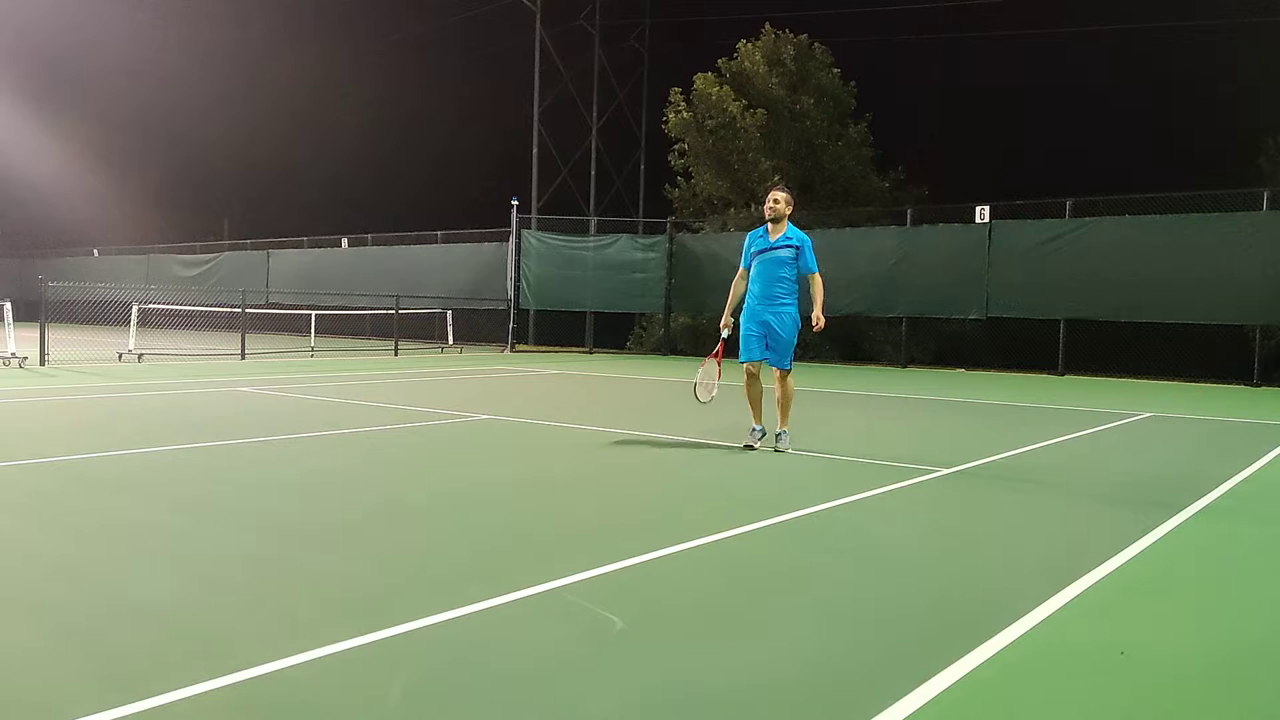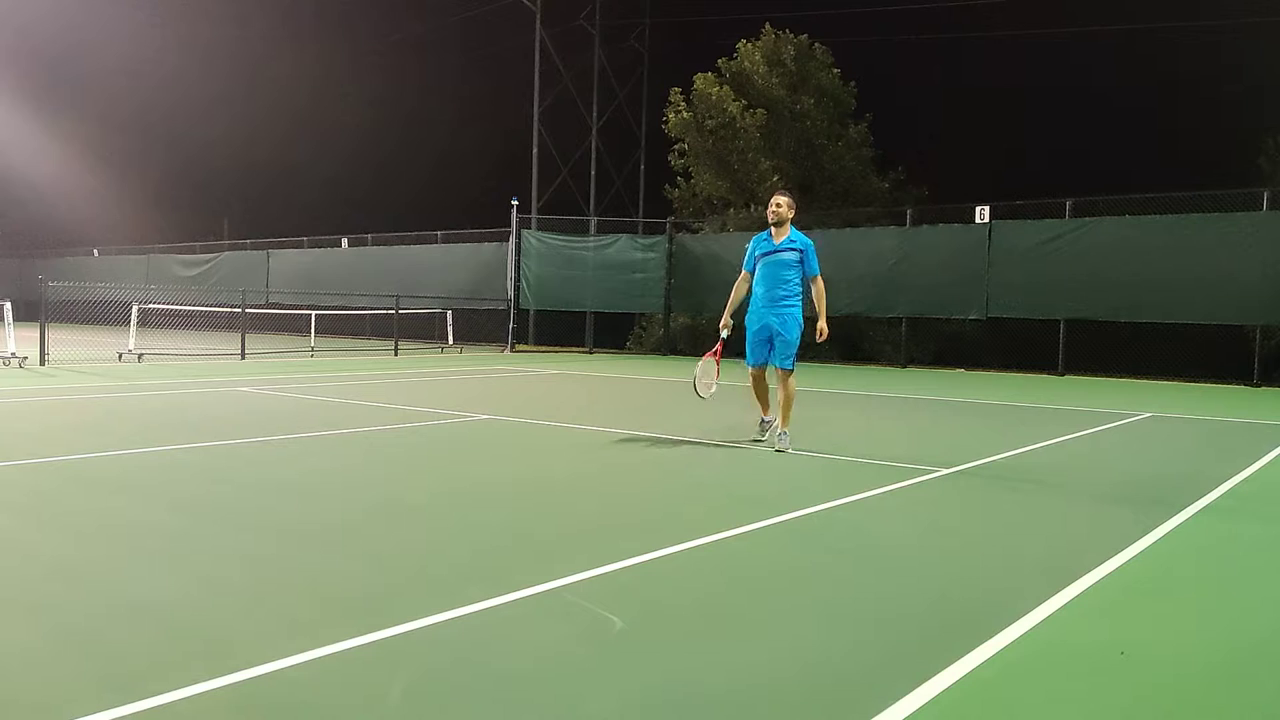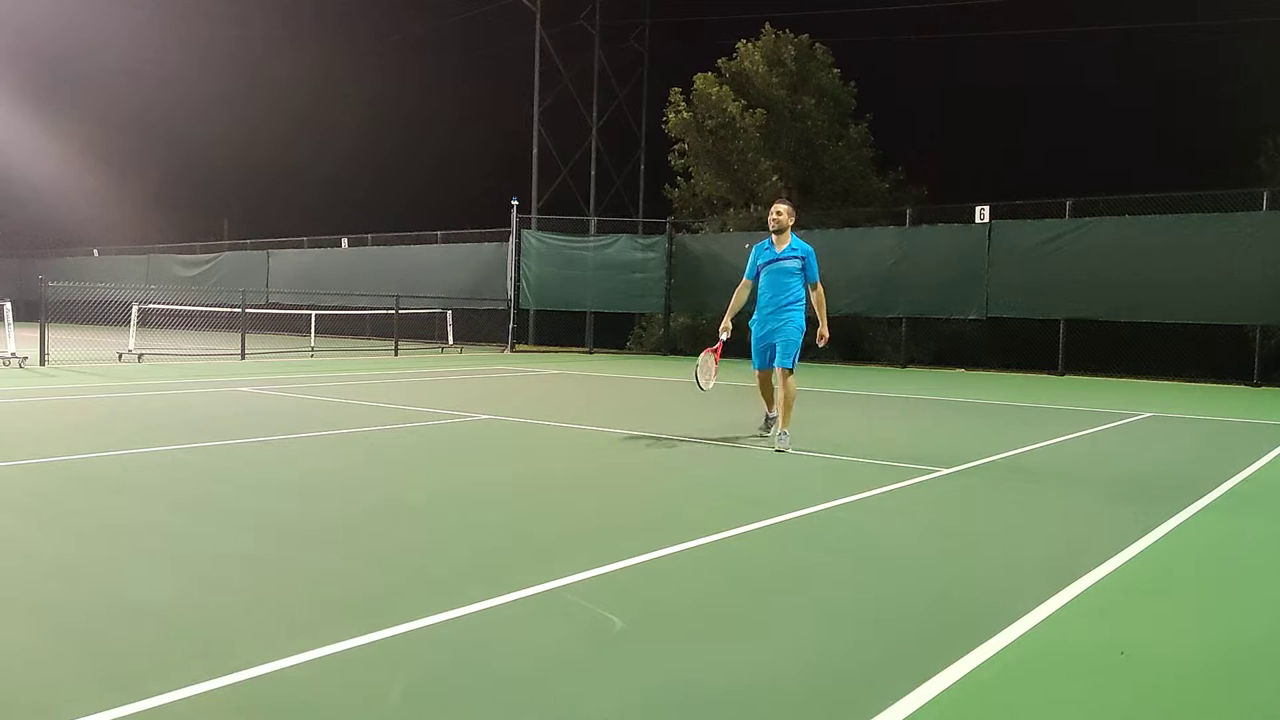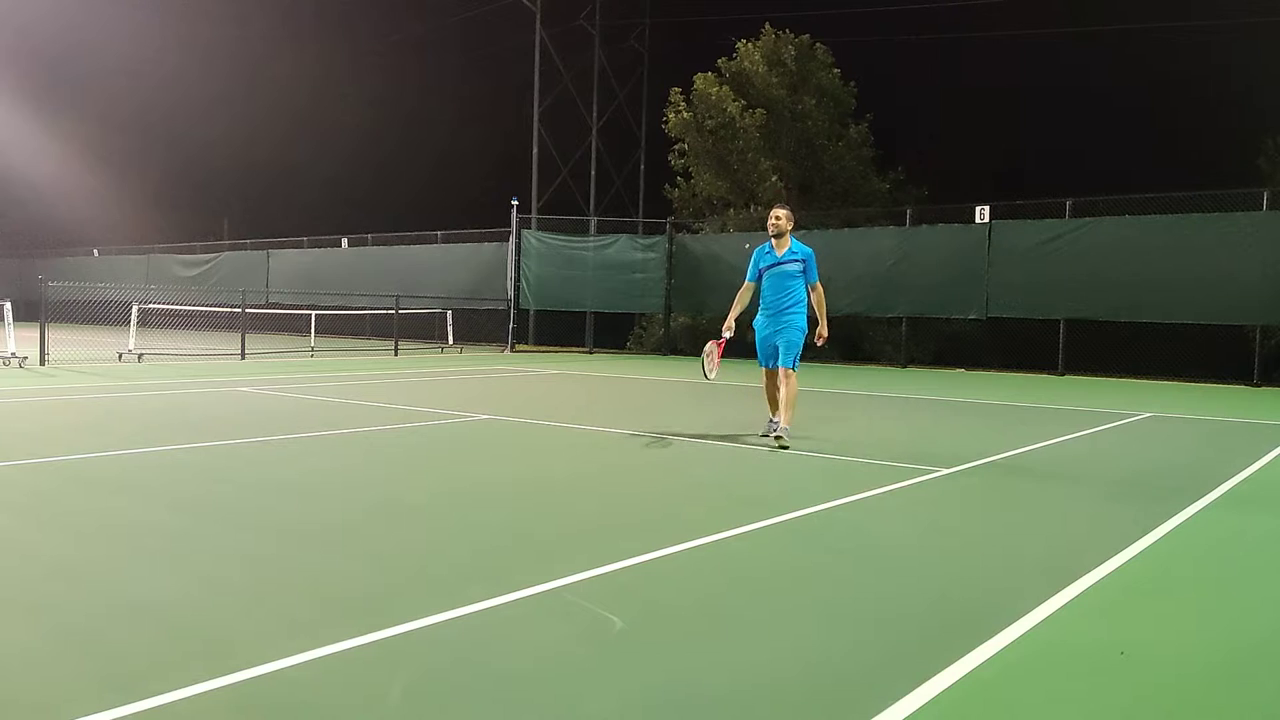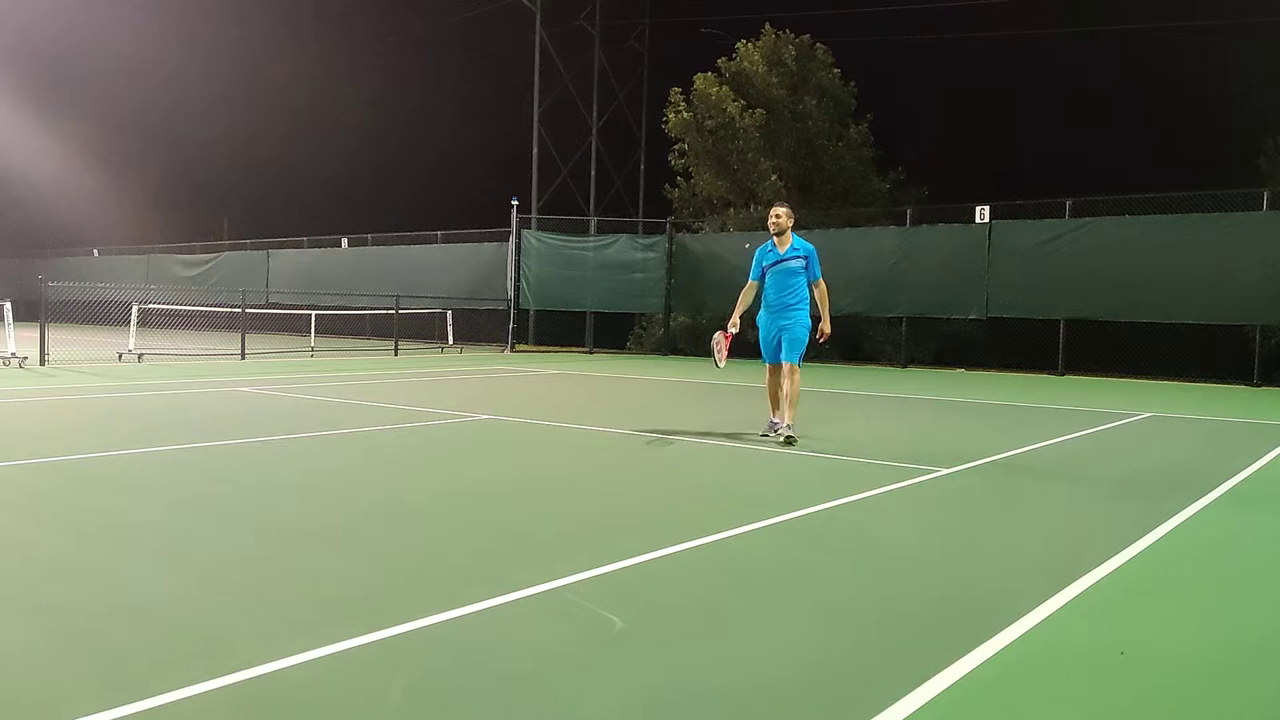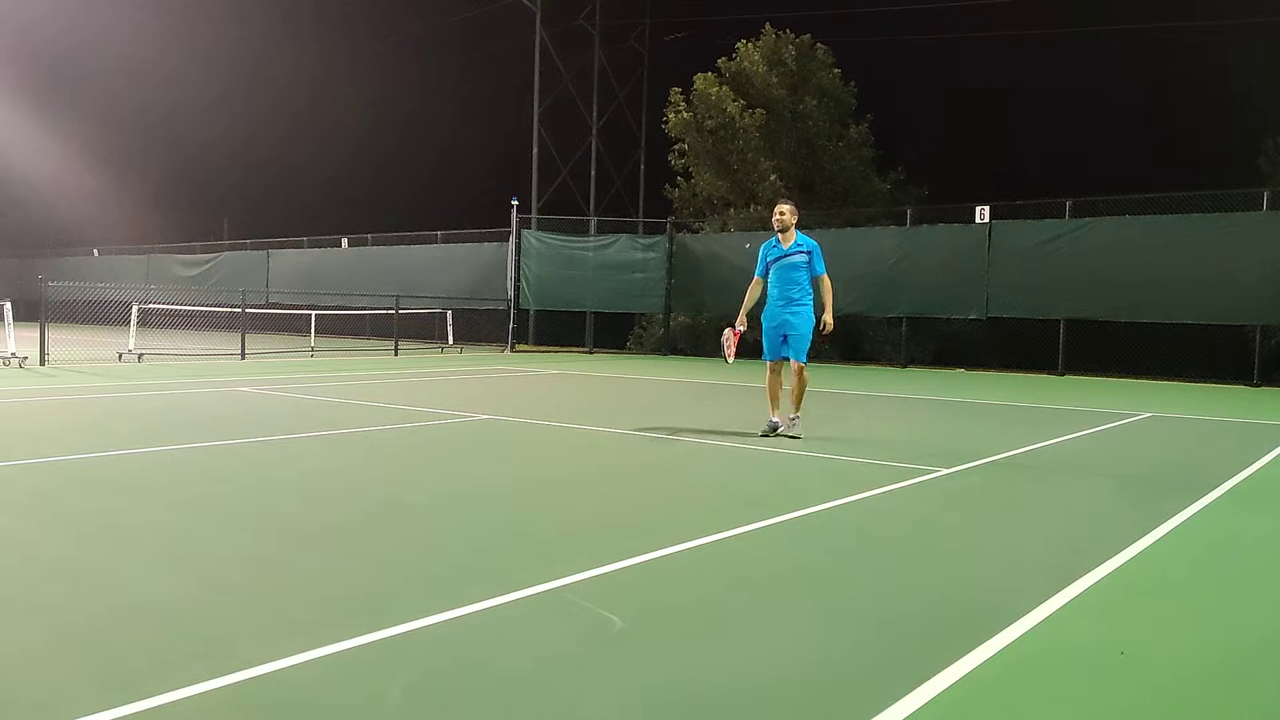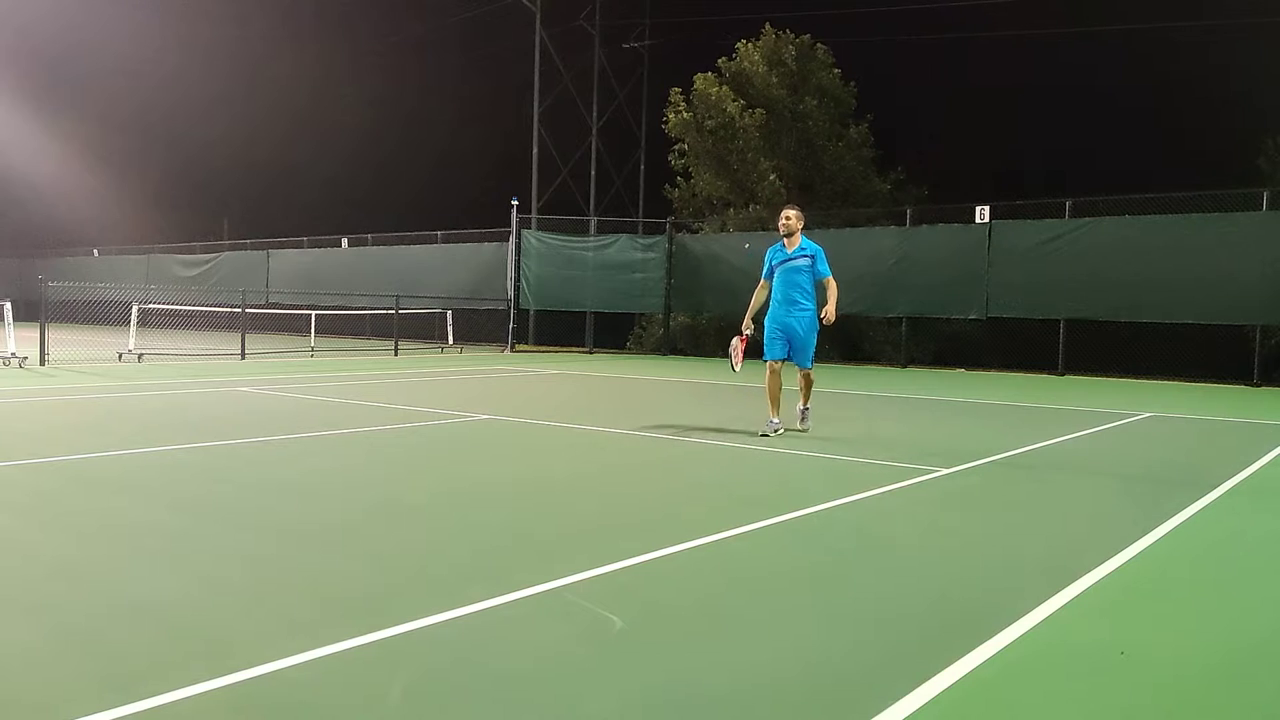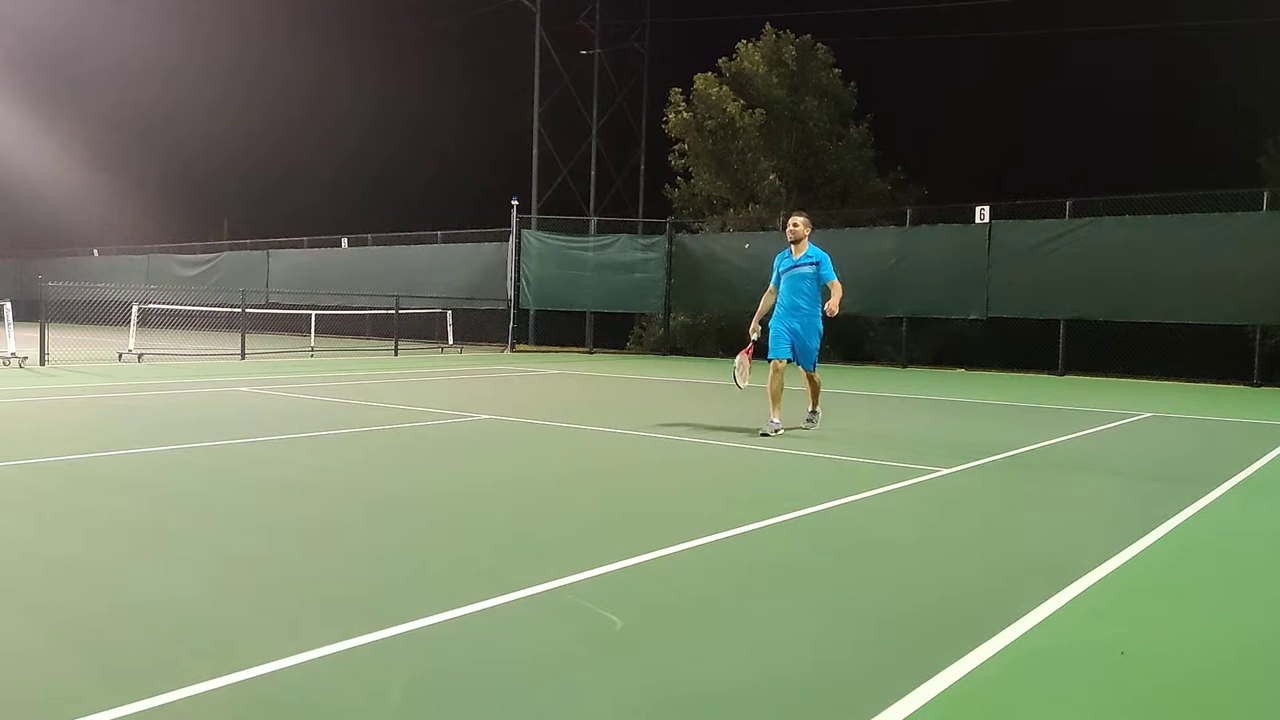
dt=0.1s
person 1, frame 1
left shoulder: (800, 240)
right shoulder: (752, 238)
left elbow: (814, 279)
right elbow: (741, 277)
left wrist: (817, 310)
right wrist: (727, 312)
left hip: (784, 316)
right hip: (753, 315)
left knee: (782, 372)
right knee: (751, 369)
left ankle: (782, 431)
right ankle: (757, 426)
person 1, frame 2
left shoulder: (803, 243)
right shoulder: (756, 242)
left elbow: (816, 282)
right elbow: (743, 281)
left wrist: (822, 318)
right wrist: (728, 313)
left hip: (788, 317)
right hip: (758, 316)
left knee: (784, 373)
right knee: (756, 372)
left ankle: (784, 431)
right ankle: (766, 417)
person 1, frame 3
left shoulder: (805, 251)
right shoulder: (758, 250)
left elbow: (815, 289)
right elbow: (745, 287)
left wrist: (823, 323)
right wrist: (727, 318)
left hip: (790, 321)
right hip: (761, 321)
left knee: (784, 372)
right knee: (763, 374)
left ankle: (783, 432)
right ankle: (771, 414)
person 1, frame 4
left shoulder: (805, 253)
right shoulder: (759, 254)
left elbow: (815, 289)
right elbow: (747, 289)
left wrist: (823, 323)
right wrist: (731, 318)
left hip: (793, 322)
right hip: (765, 322)
left knee: (786, 371)
right knee: (769, 373)
left ankle: (784, 428)
right ankle: (775, 418)
person 1, frame 5
left shoulder: (807, 250)
right shoulder: (762, 252)
left elbow: (818, 285)
right elbow: (750, 288)
left wrist: (825, 319)
right wrist: (736, 315)
left hip: (797, 319)
right hip: (769, 319)
left knee: (790, 368)
right knee: (772, 369)
left ankle: (787, 425)
right ankle: (775, 420)
person 1, frame 6
left shoulder: (810, 246)
right shoulder: (766, 248)
left elbow: (823, 281)
right elbow: (757, 284)
left wrist: (828, 312)
right wrist: (743, 313)
left hip: (801, 315)
right hip: (772, 316)
left knee: (798, 366)
right knee: (773, 367)
left ankle: (795, 416)
right ankle: (774, 419)
person 1, frame 7
left shoulder: (814, 250)
right shoulder: (772, 253)
left elbow: (830, 283)
right elbow: (763, 287)
left wrist: (831, 304)
right wrist: (748, 316)
left hip: (805, 319)
right hip: (776, 318)
left knee: (804, 369)
right knee: (773, 367)
left ankle: (804, 407)
right ankle: (774, 420)
person 1, frame 8
left shoulder: (819, 257)
right shoulder: (781, 258)
left elbow: (835, 285)
right elbow: (771, 292)
left wrist: (834, 301)
right wrist: (756, 320)
left hip: (808, 323)
right hip: (781, 321)
left knee: (808, 371)
right knee: (776, 366)
left ankle: (814, 409)
right ankle: (775, 420)
